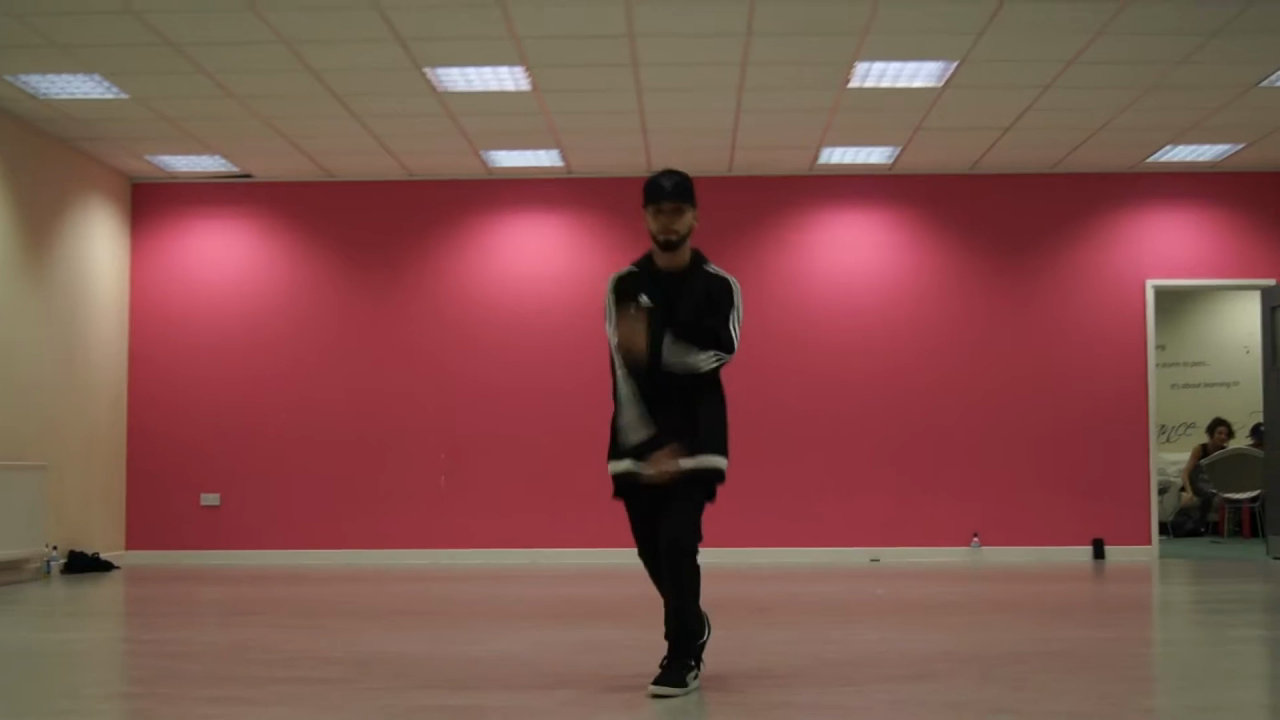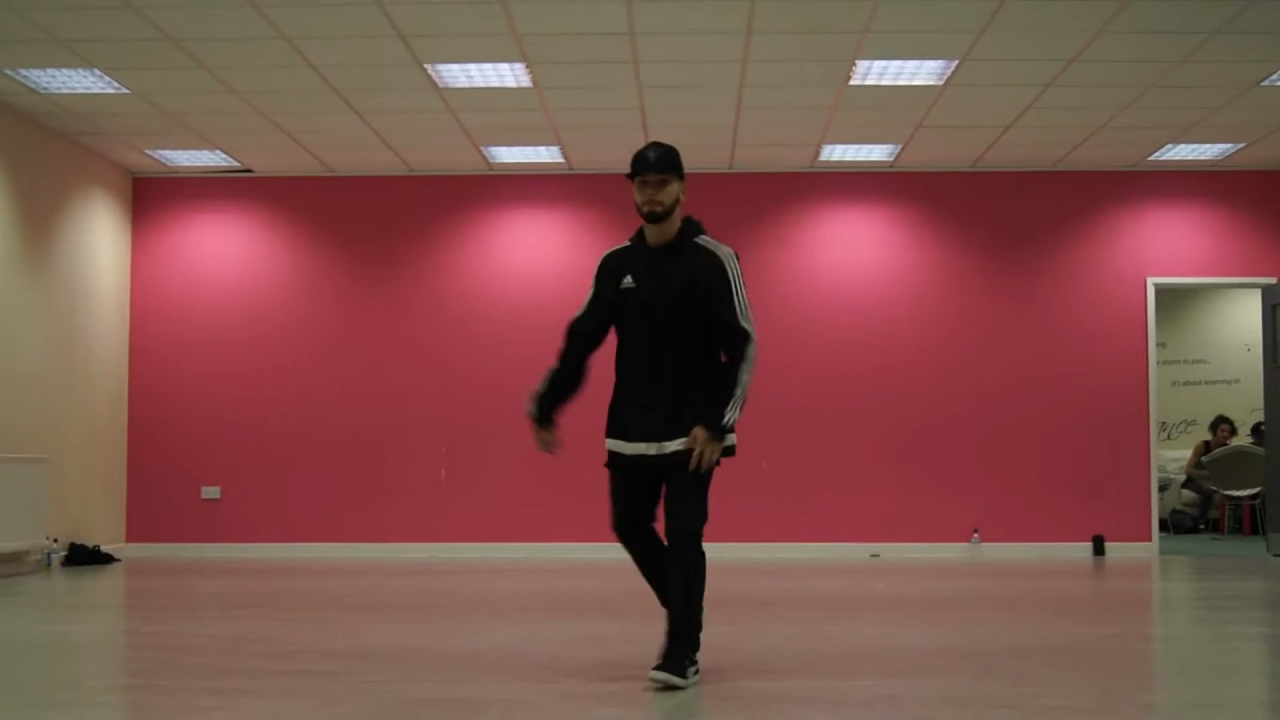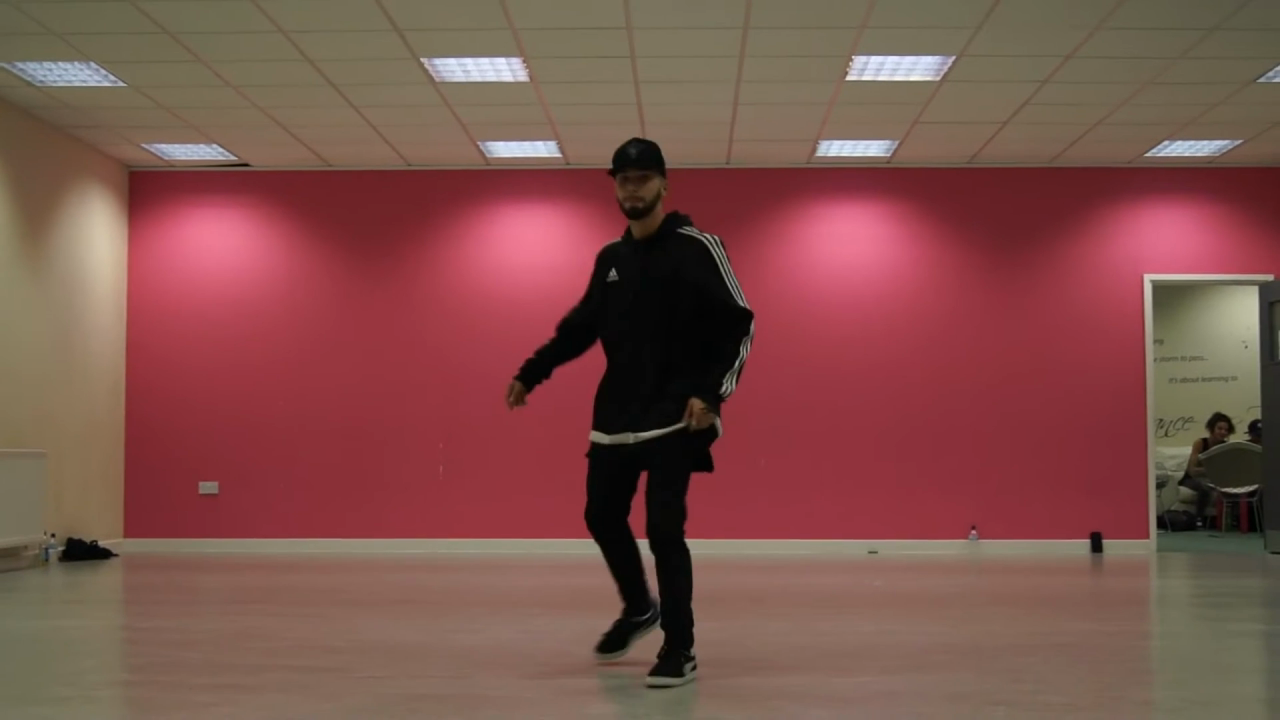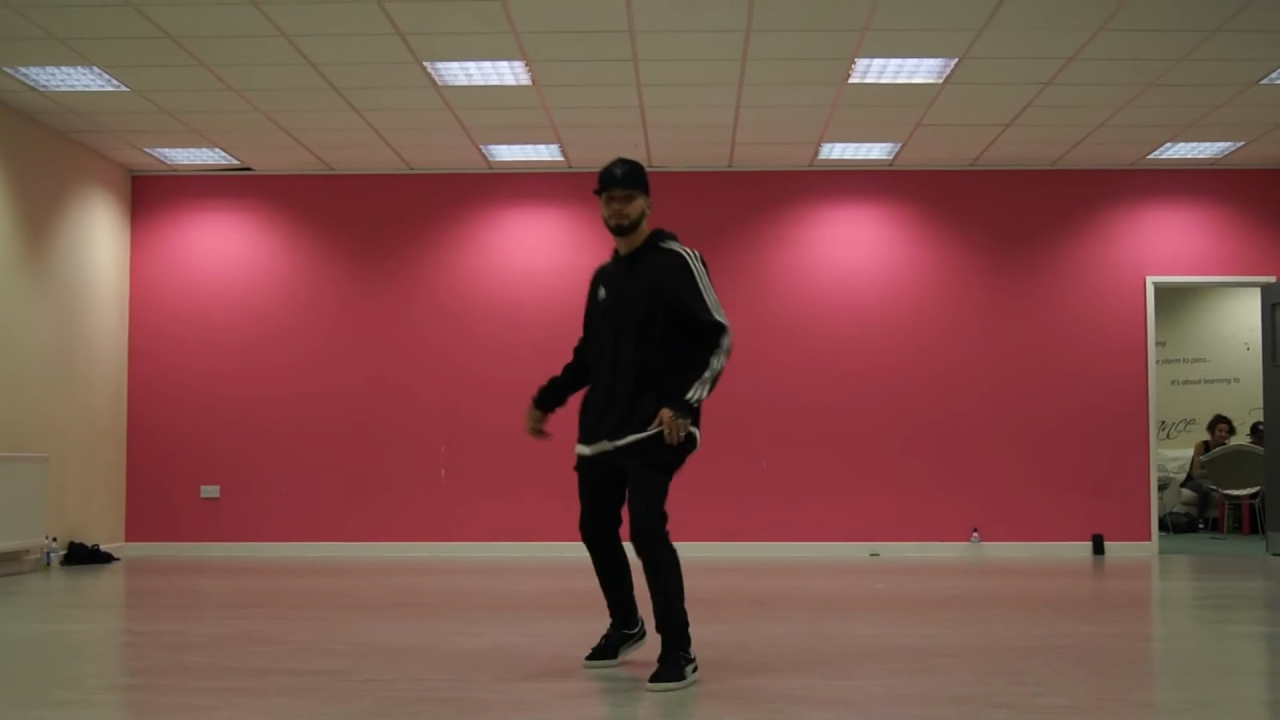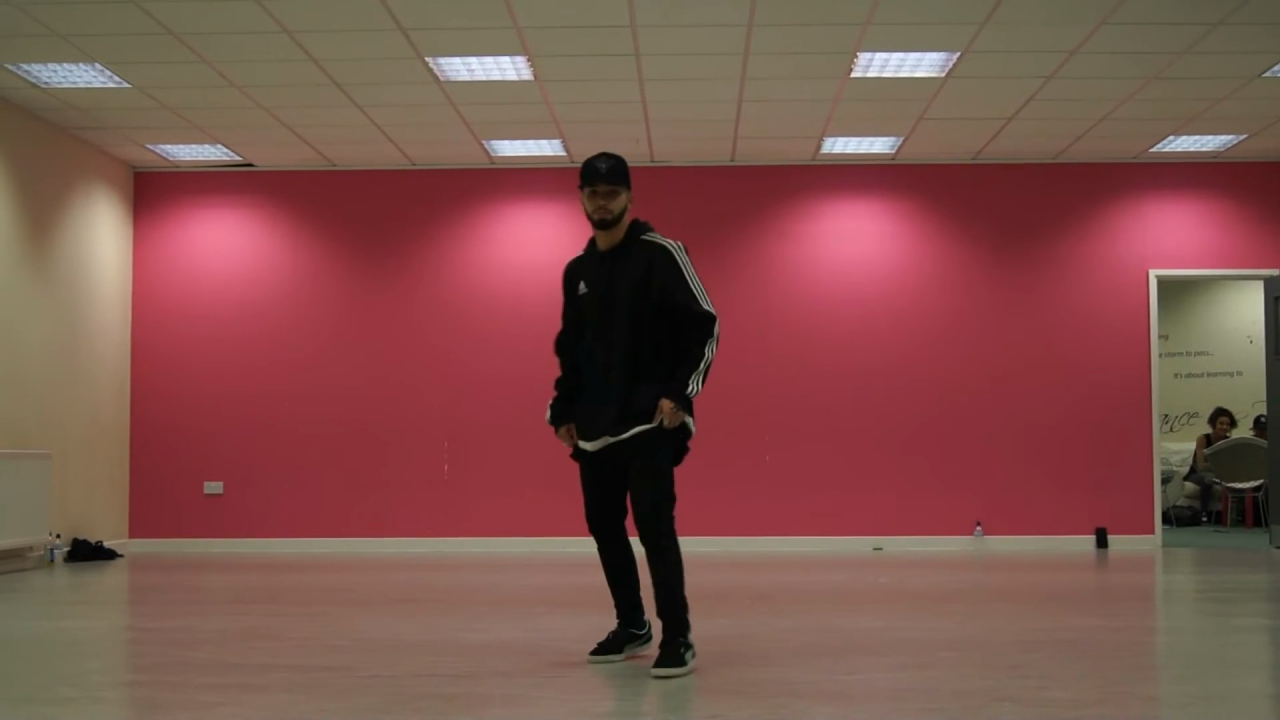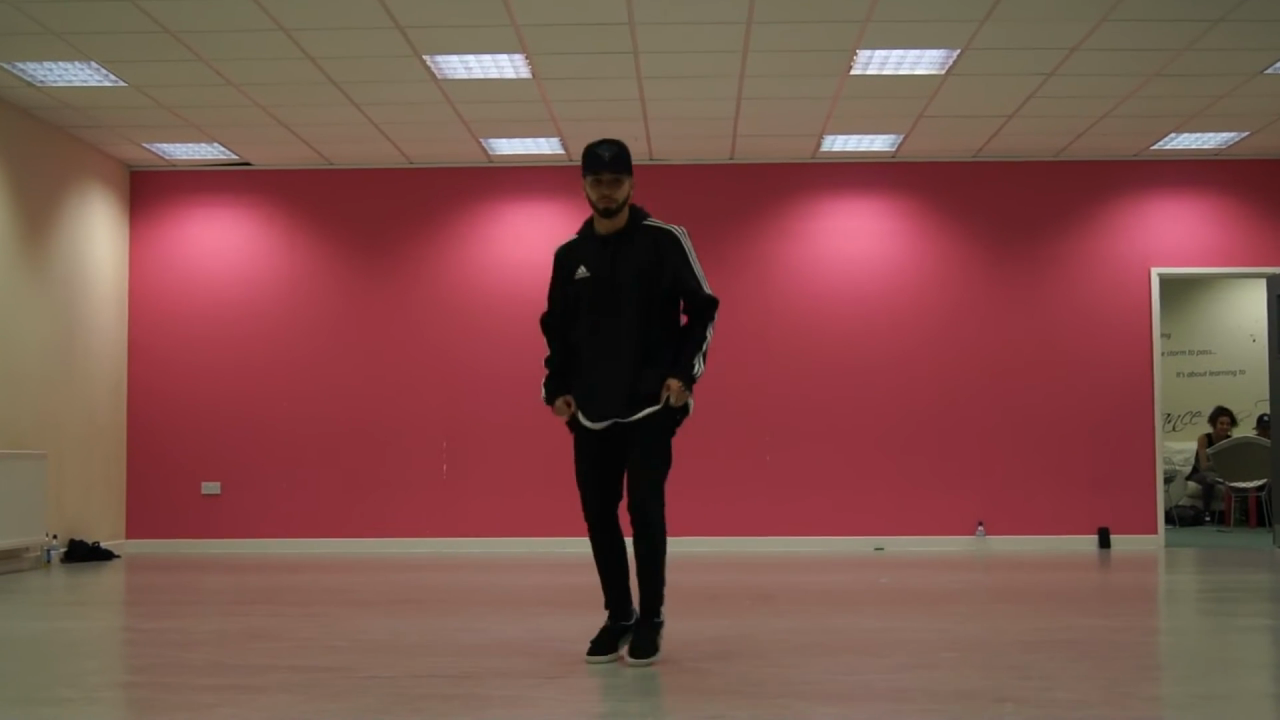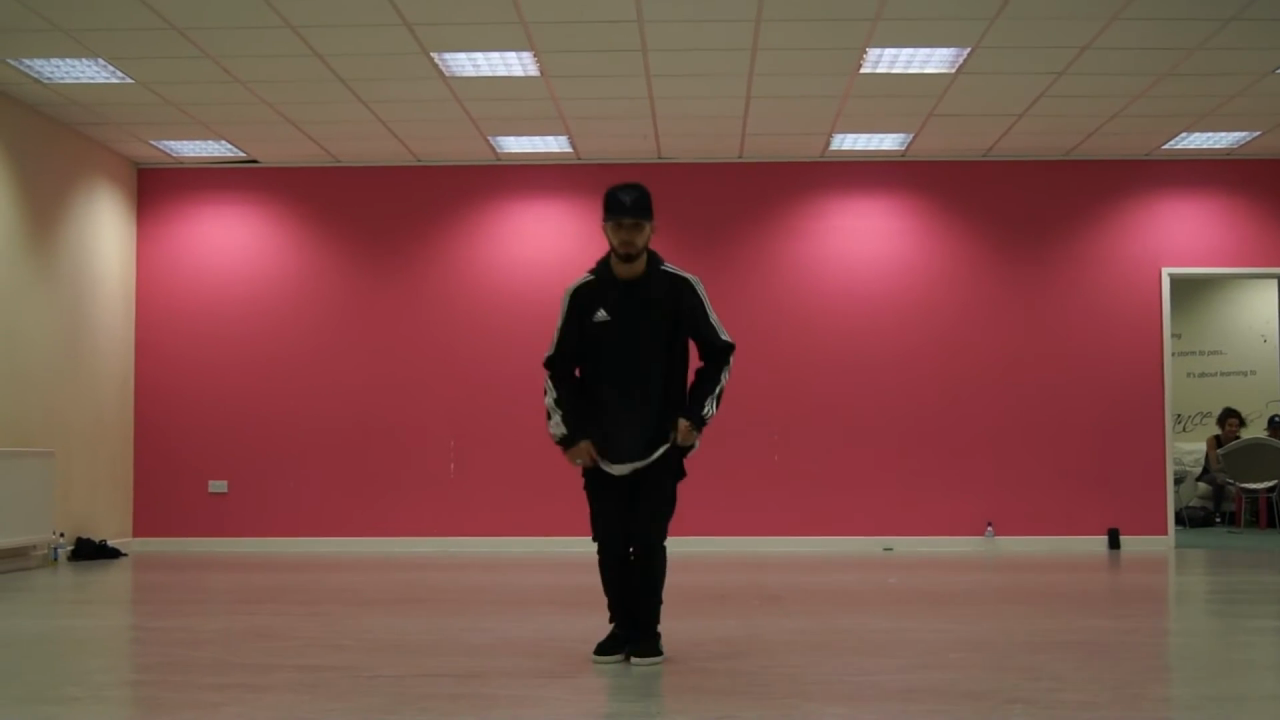
dt=0.2s
person 1, frame 1
left shoulder: (719, 286)
right shoulder: (623, 285)
left elbow: (716, 354)
right elbow: (626, 370)
left wrist: (655, 347)
right wrist: (649, 444)
left hip: (695, 445)
right hip: (639, 448)
left knee: (678, 545)
right knee: (654, 552)
left ankle: (683, 657)
right ankle: (693, 628)
person 1, frame 2
left shoulder: (713, 259)
right shoulder: (615, 264)
left elbow: (741, 347)
right elbow: (582, 341)
left wrist: (716, 424)
right wrist: (545, 407)
left hip: (691, 428)
right hip: (632, 428)
left knee: (683, 534)
right knee: (628, 527)
left ankle: (684, 651)
right ankle: (682, 614)
person 1, frame 3
left shoulder: (697, 248)
right shoulder: (610, 259)
left elbow: (739, 325)
right elbow: (580, 327)
left wrist: (710, 392)
right wrist: (531, 374)
left hip: (676, 417)
right hip: (615, 415)
left knee: (663, 527)
right knee: (601, 517)
left ankle: (679, 649)
right ankle: (639, 606)
person 1, frame 4
left shoulder: (678, 261)
right shoulder: (603, 277)
left elbow: (716, 339)
left wrist: (684, 402)
right wrist: (545, 399)
left hip: (656, 426)
right hip: (601, 428)
left knee: (647, 530)
right knee: (595, 529)
left ankle: (678, 652)
right ankle: (626, 624)
person 1, frame 5
left shoulder: (662, 254)
right shoulder: (577, 270)
left elbow: (704, 326)
left wrist: (679, 395)
right wrist: (561, 410)
left hip: (651, 418)
right hip: (596, 424)
left knee: (653, 519)
right knee: (602, 523)
left ankle: (677, 638)
right ankle: (631, 624)
person 1, frame 6
left shoulder: (665, 240)
right shoulder: (569, 255)
left elbow: (703, 310)
right elbow: (556, 328)
left wrist: (684, 372)
right wrist: (557, 387)
left hip: (650, 403)
right hip: (592, 409)
left knee: (645, 506)
right knee: (597, 510)
left ankle: (650, 620)
right ankle: (619, 615)
person 1, frame 7
left shoulder: (680, 287)
right shoulder: (583, 294)
left elbow: (719, 354)
right elbow: (558, 368)
left wrist: (696, 414)
right wrist: (570, 433)
left hip: (662, 441)
right hip: (603, 446)
left knee: (648, 539)
right knee: (611, 541)
left ankle: (647, 631)
right ankle: (622, 627)
